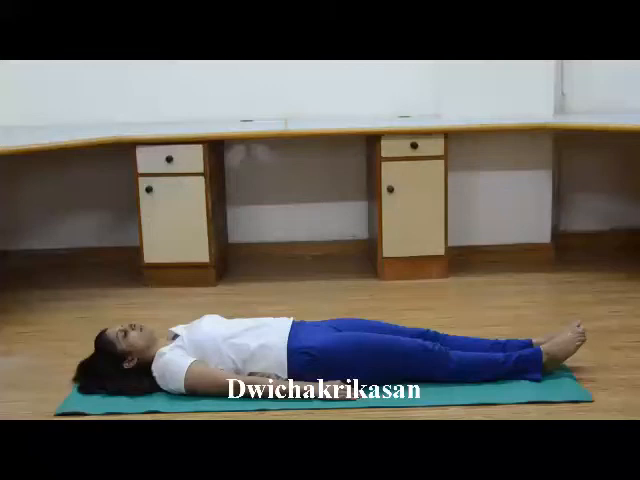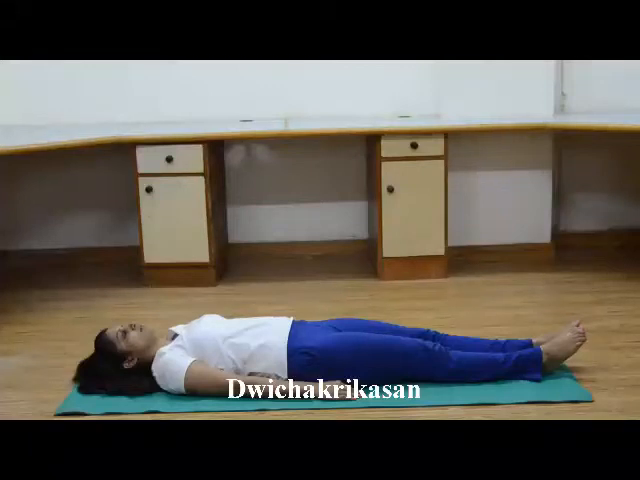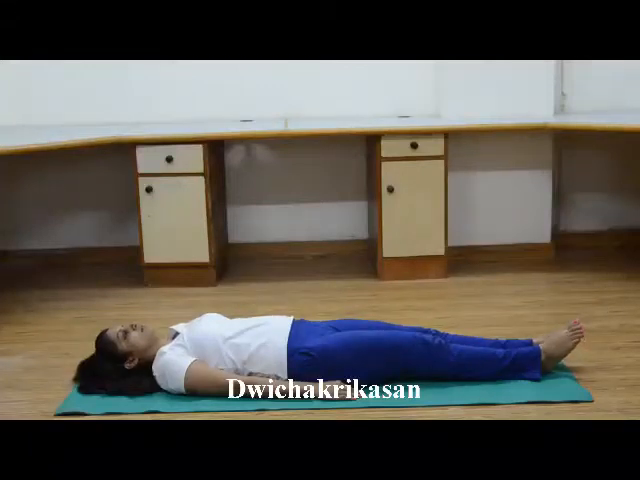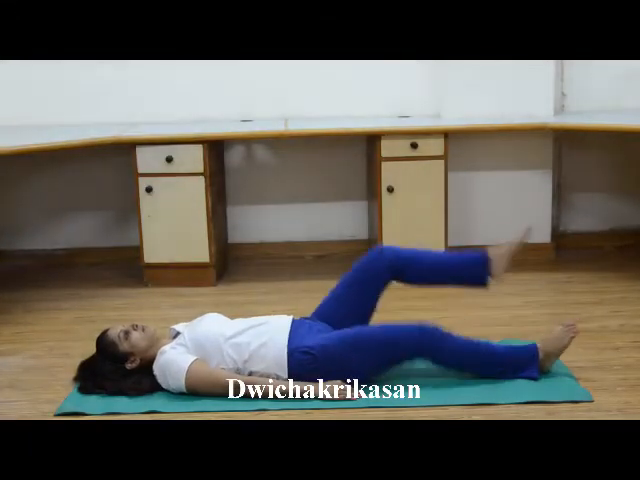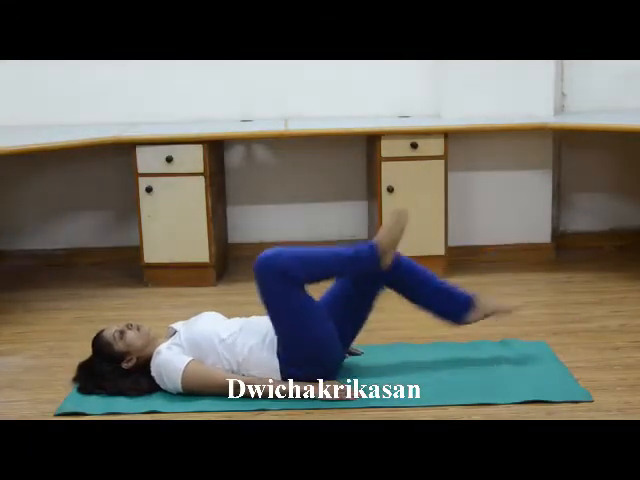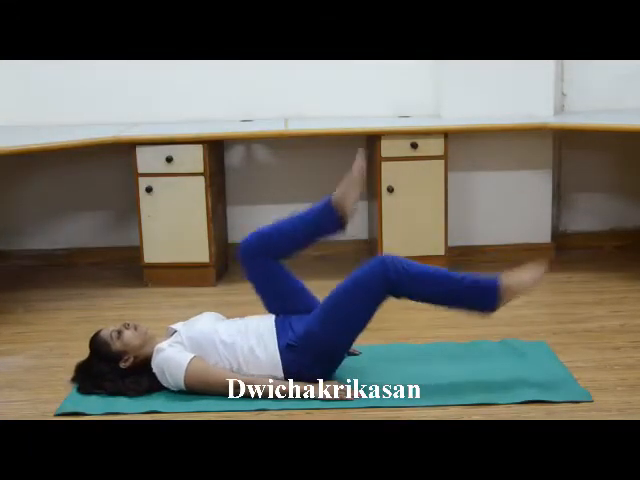
dt=0.7s
person 1, frame 1
left shoulder: (179, 332)
right shoulder: (166, 367)
right elbow: (235, 383)
right wrist: (310, 387)
left hip: (301, 330)
right hip: (302, 356)
left knee: (423, 336)
right knee: (430, 358)
left ankle: (531, 344)
right ankle: (538, 358)
person 1, frame 2
left shoulder: (179, 333)
right shoulder: (168, 366)
right elbow: (239, 382)
right wrist: (311, 388)
left hip: (300, 329)
right hip: (303, 356)
left knee: (423, 336)
right knee: (427, 357)
left ankle: (530, 344)
right ankle: (538, 359)
person 1, frame 3
left shoulder: (178, 331)
right shoulder: (166, 367)
right elbow: (236, 383)
right wrist: (309, 388)
left hip: (303, 330)
right hip: (303, 357)
left knee: (424, 334)
right knee: (423, 351)
left ankle: (529, 345)
right ankle: (535, 359)
person 1, frame 4
left shoulder: (181, 333)
right shoulder: (168, 366)
right elbow: (234, 383)
right wrist: (310, 387)
left hip: (306, 327)
right hip: (306, 357)
left knee: (382, 259)
right knee: (424, 338)
left ankle: (489, 262)
right ankle: (531, 357)
person 1, frame 5
left shoulder: (177, 332)
right shoulder: (163, 365)
right elbow: (232, 384)
right wrist: (303, 389)
left hip: (295, 337)
right hip: (302, 361)
left knee: (379, 266)
right knee: (272, 263)
left ankle: (465, 307)
right ankle: (375, 253)
person 1, frame 6
left shoulder: (175, 333)
right shoulder: (166, 363)
right elbow: (234, 381)
left wrist: (331, 339)
right wrist: (305, 386)
left hip: (293, 325)
right hip: (304, 350)
left knee: (255, 247)
right knee: (385, 268)
left ankle: (337, 207)
right ankle: (494, 291)
